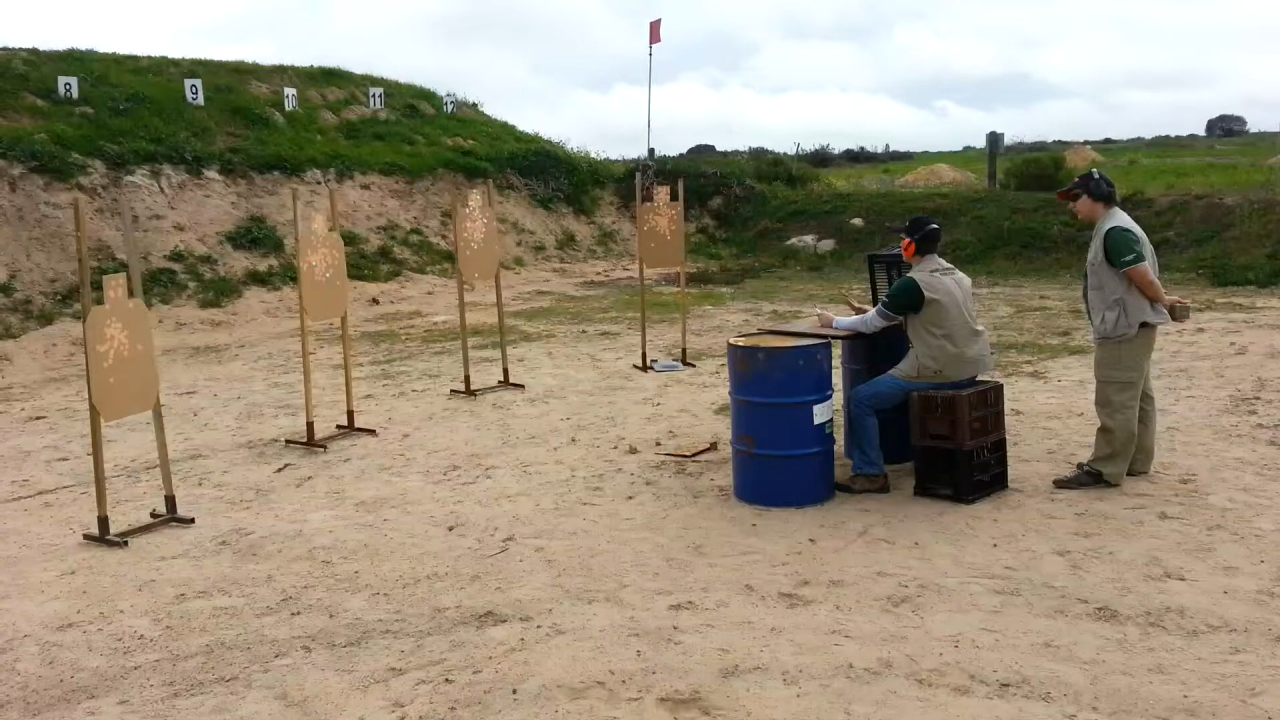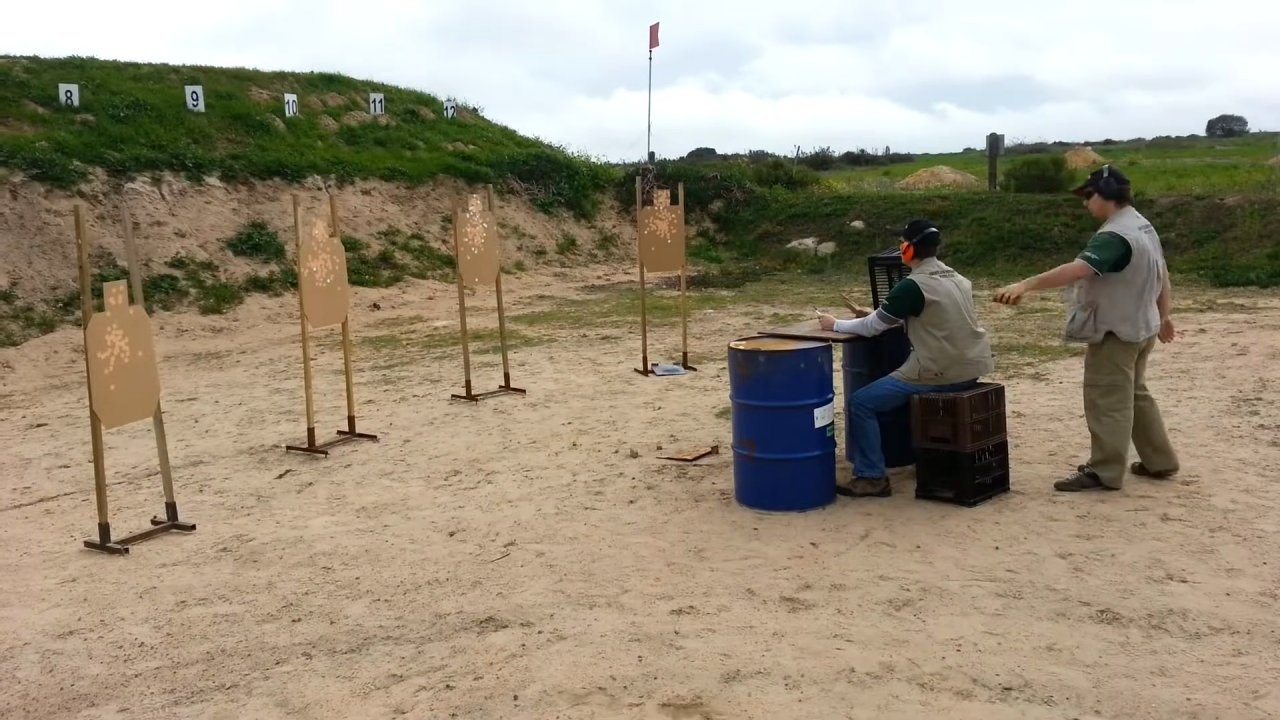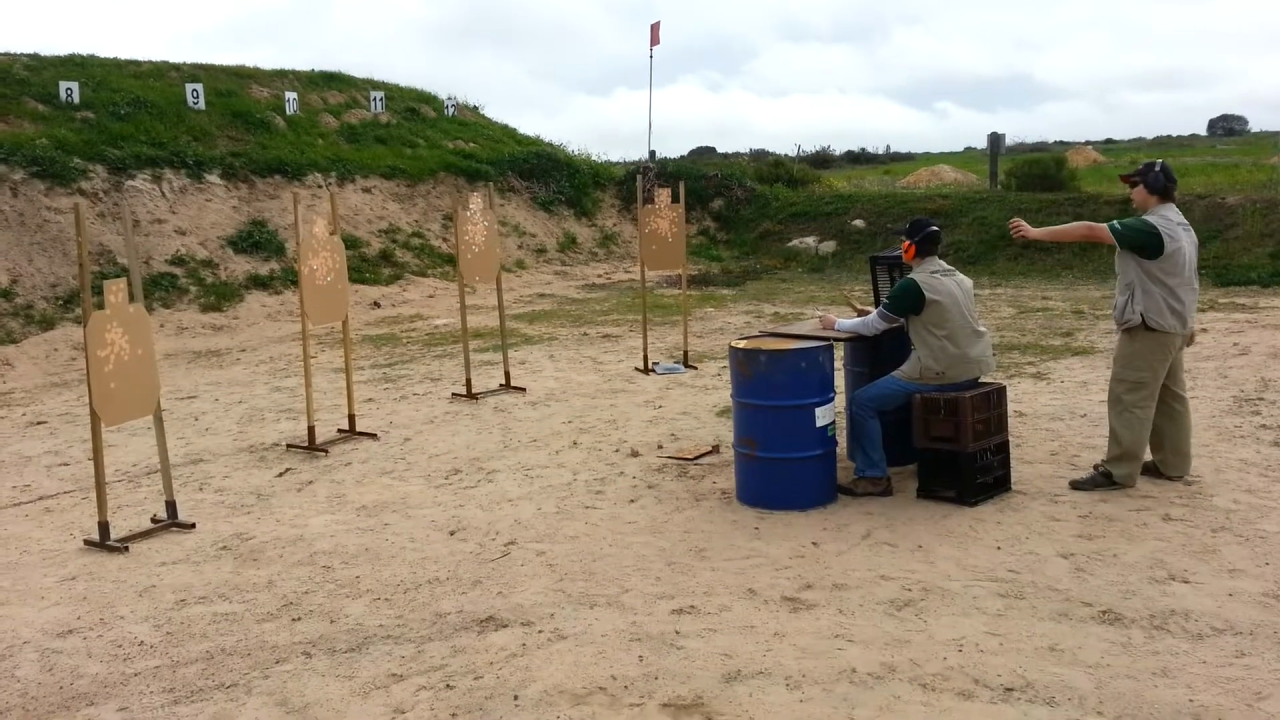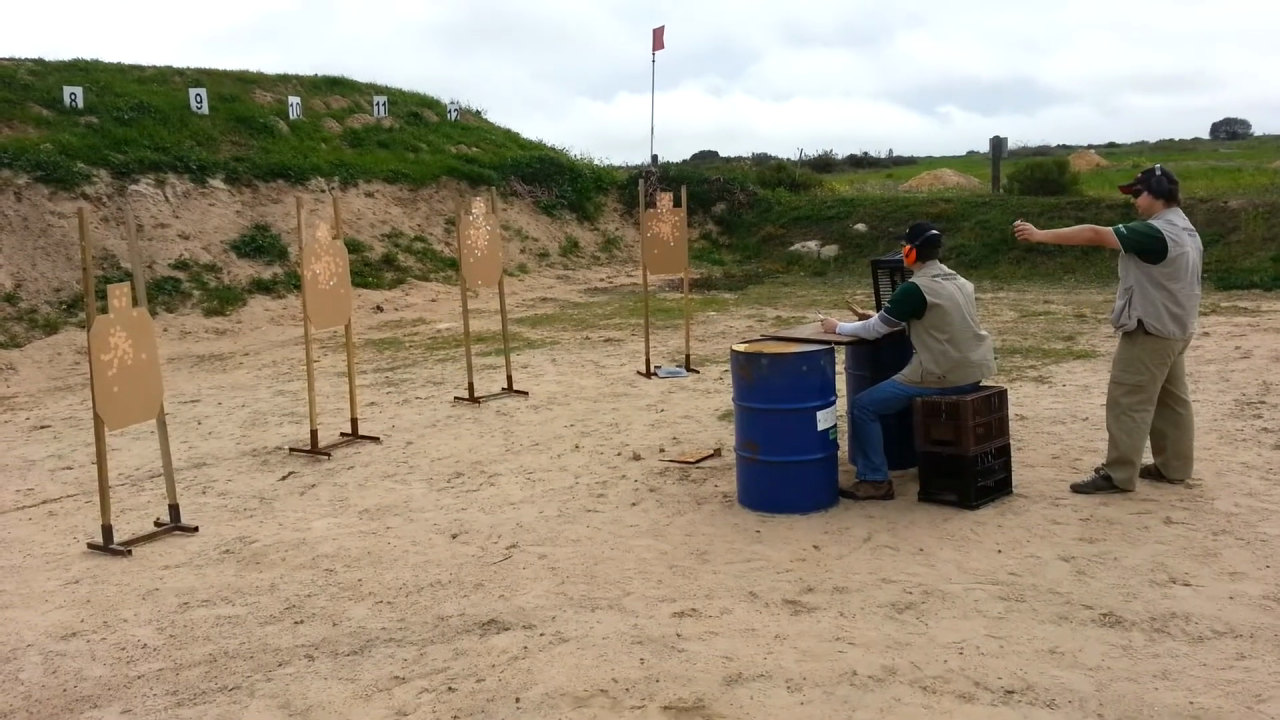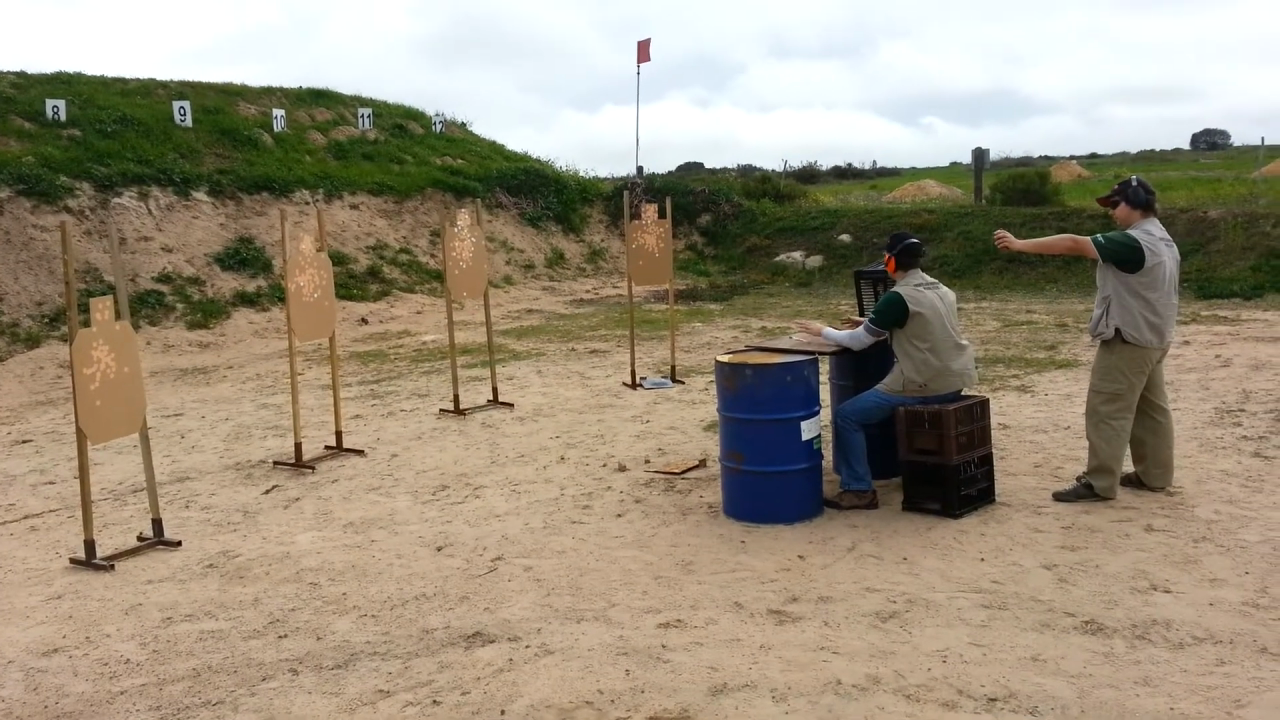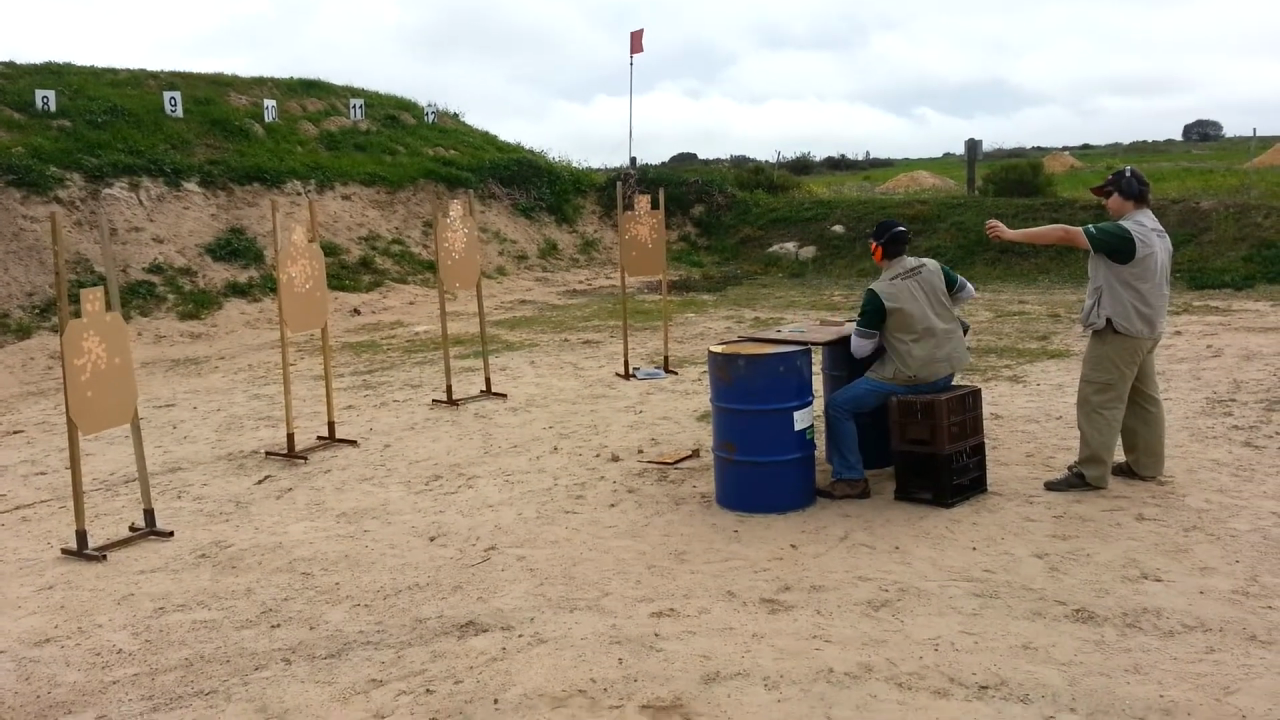
dt=0.7s
person 1, frame 1
left shoulder: (1115, 232)
right shoulder: (1111, 228)
left elbow: (1143, 277)
right elbow: (1141, 277)
left wrist: (1163, 300)
right wrist: (1163, 300)
left hip: (1125, 327)
right hip: (1127, 326)
left knee: (1116, 400)
right knee: (1136, 395)
left ankle: (1105, 469)
right ankle: (1136, 461)
person 1, frame 2
left shoulder: (1116, 236)
right shoulder: (1142, 227)
left elbow: (1076, 270)
right elbow: (1161, 279)
left wrist: (1025, 286)
right wrist: (1164, 317)
left hip: (1116, 331)
right hip: (1142, 327)
left knee: (1108, 402)
right knee: (1135, 394)
left ankle: (1104, 472)
right ankle: (1160, 461)
person 1, frame 3
left shoulder: (1150, 227)
right shoulder: (1180, 226)
left elbow: (1090, 231)
left wrist: (1036, 233)
right wrist: (1186, 325)
left hip: (1150, 327)
right hip: (1172, 325)
left knee: (1130, 398)
right knee: (1169, 395)
left ankle: (1119, 470)
right ankle: (1172, 462)
person 1, frame 4
left shoulder: (1155, 232)
right shoulder: (1186, 231)
left elbow: (1094, 235)
left wrist: (1040, 235)
left hip: (1150, 332)
right hip: (1174, 329)
left knee: (1129, 402)
right knee: (1171, 399)
left ankle: (1118, 474)
right ankle: (1174, 466)
person 1, frame 5
left shoulder: (1133, 242)
right shoulder: (1163, 241)
left elbow: (1073, 244)
left wrist: (1020, 244)
left hip: (1128, 340)
right hip: (1152, 338)
left knee: (1108, 410)
right knee: (1151, 408)
left ankle: (1099, 483)
right ankle: (1155, 474)
person 1, frame 6
left shoulder: (1125, 233)
right shoulder: (1156, 232)
left elbow: (1065, 234)
left wrist: (1012, 234)
left hip: (1120, 330)
right hip: (1144, 328)
left knee: (1099, 400)
right knee: (1142, 398)
left ankle: (1091, 472)
right ankle: (1146, 463)
person 2, frame 1
left shoulder: (912, 283)
right shoulder: (956, 276)
left elbow: (871, 325)
left wrist: (834, 321)
right wrist: (876, 312)
left hip: (939, 371)
right hip: (969, 367)
left knee: (860, 399)
left ankle: (870, 474)
person 2, frame 2
left shoulder: (912, 286)
right shoulder: (956, 279)
left elbow: (873, 327)
left wrist: (835, 324)
right wrist: (877, 315)
left hip: (939, 374)
right hip: (971, 369)
left knee: (860, 403)
left ankle: (872, 477)
person 2, frame 3
left shoulder: (912, 284)
right shoulder: (958, 278)
left elbow: (873, 327)
left wrist: (836, 323)
right wrist: (879, 314)
left hip: (940, 373)
right hip: (972, 369)
left knee: (862, 402)
left ankle: (874, 477)
person 2, frame 4
left shoulder: (914, 288)
right shoulder: (958, 281)
left elbow: (874, 331)
left wrist: (838, 327)
right wrist: (881, 318)
left hip: (942, 376)
right hip: (973, 372)
left knee: (863, 406)
left ankle: (875, 481)
person 2, frame 5
left shoulder: (897, 297)
right shoulder: (941, 290)
left elbow: (859, 342)
left wrist: (823, 331)
right wrist: (869, 323)
left hip: (924, 386)
right hip: (955, 382)
left knee: (846, 416)
left ankle: (859, 491)
person 2, frame 6
left shoulder: (879, 292)
right shoulder: (932, 268)
left elbow: (860, 349)
right elbow: (968, 292)
left hip: (911, 376)
right hip: (946, 371)
left knee: (838, 406)
left ankle: (851, 479)
